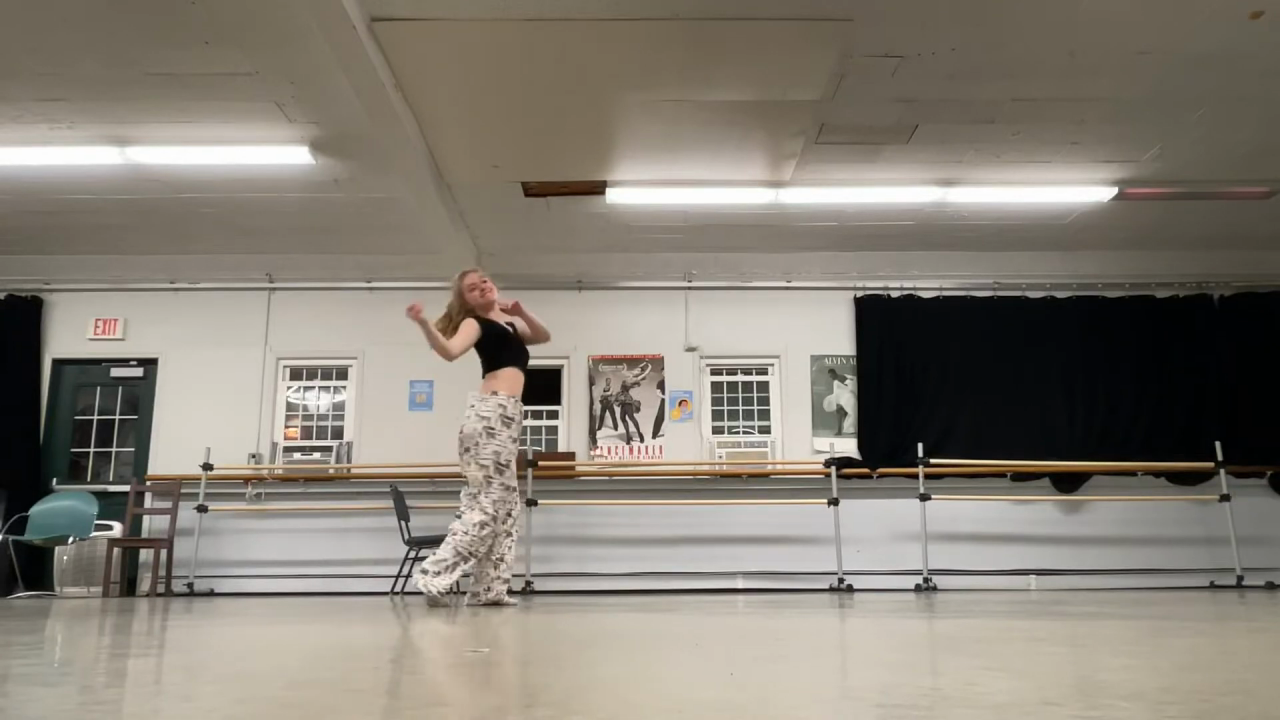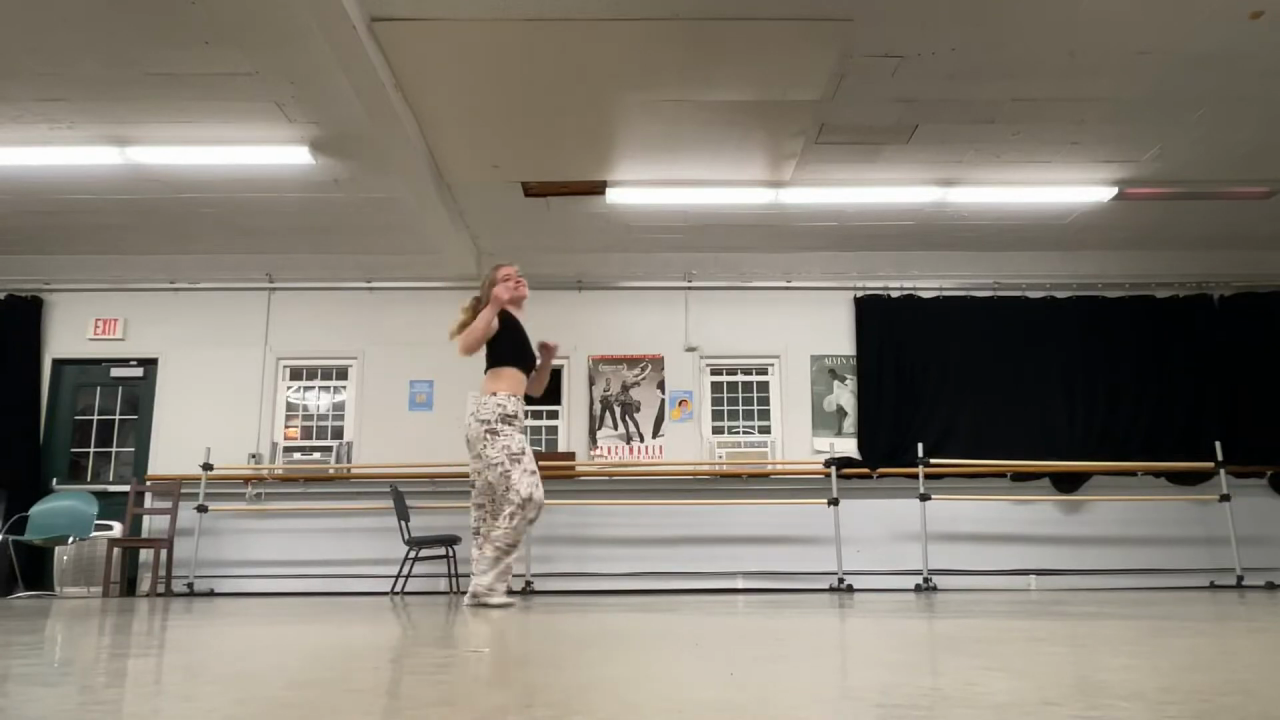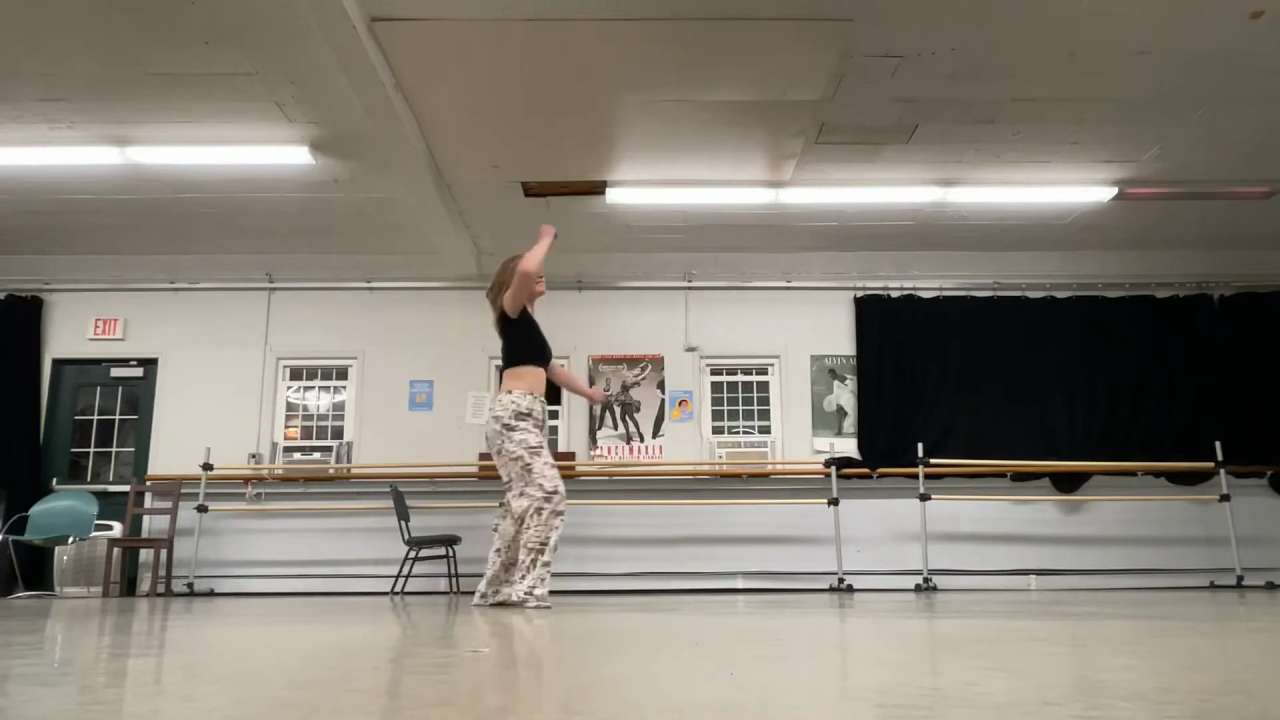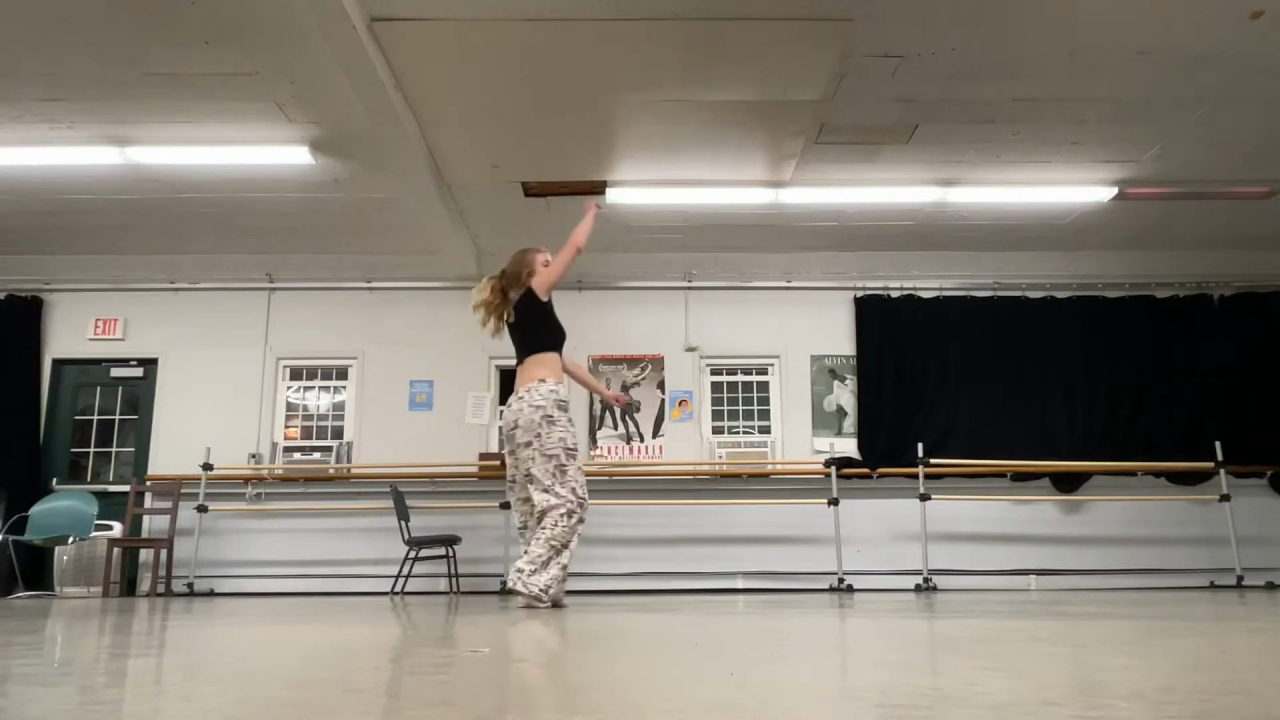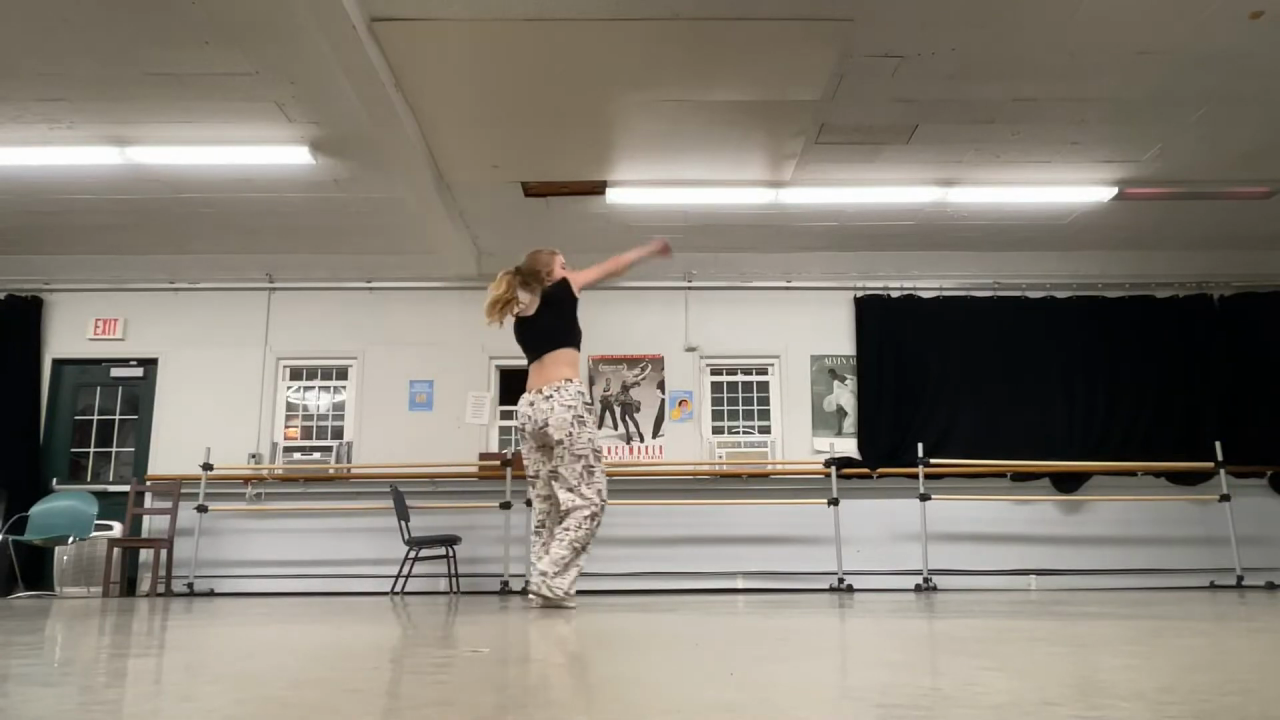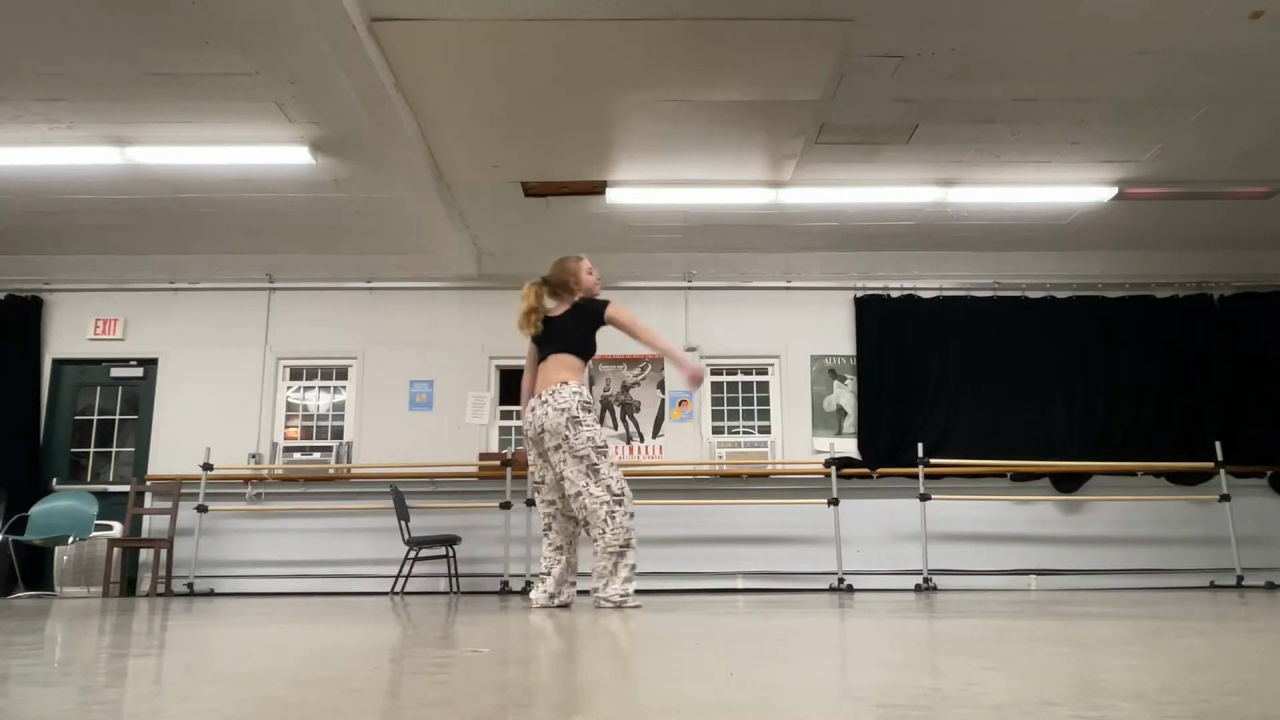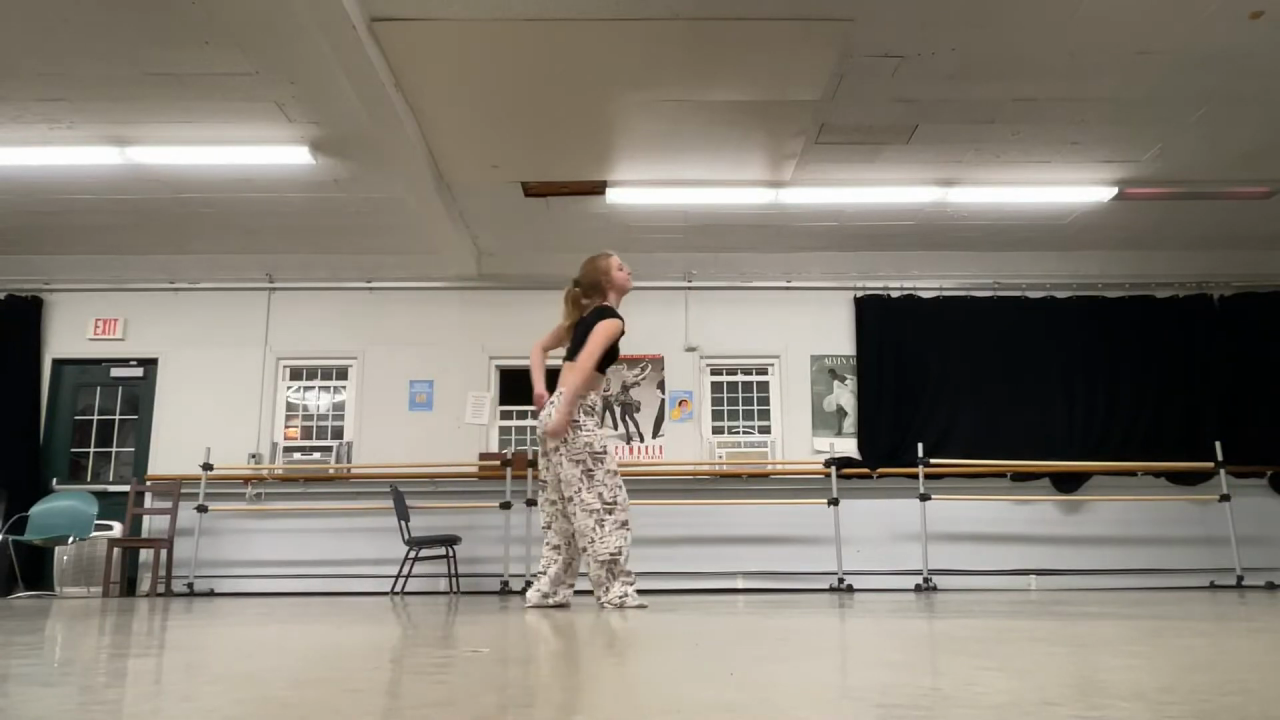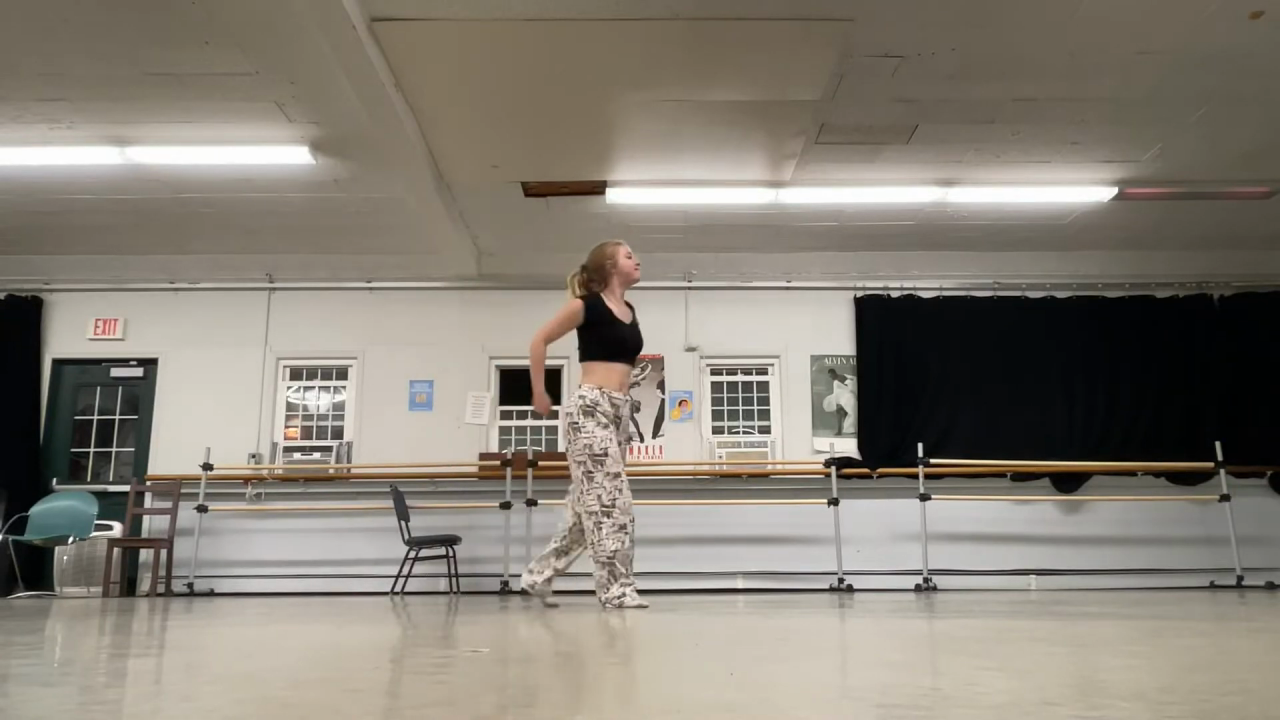
dt=0.2s
person 1, frame 1
left shoulder: (509, 328)
right shoulder: (474, 323)
left elbow: (543, 335)
right elbow: (450, 351)
left wrist: (521, 313)
right wrist: (425, 324)
left hip: (499, 419)
right hip: (491, 414)
left knee: (504, 509)
right knee: (488, 506)
left ankle: (487, 587)
right ankle: (432, 575)
person 1, frame 2
left shoulder: (517, 331)
right shoulder: (498, 315)
left elbow: (522, 383)
right elbow: (467, 346)
left wrist: (546, 360)
right wrist: (494, 303)
left hip: (506, 419)
right hip: (495, 417)
left knee: (491, 509)
right knee: (527, 495)
left ankle: (483, 589)
right ankle: (488, 584)
person 1, frame 3
left shoulder: (525, 324)
right shoulder: (512, 308)
left elbow: (551, 370)
right elbow: (527, 266)
left wrist: (587, 392)
right wrist: (545, 239)
left hip: (519, 417)
right hip: (514, 414)
left knee: (521, 507)
right knee: (546, 494)
left ankle: (494, 588)
right ankle: (525, 589)
person 1, frame 4
left shoulder: (516, 316)
right shoulder: (532, 296)
left elbow: (558, 362)
right elbow: (574, 247)
left wrist: (603, 392)
right wrist: (590, 213)
left hip: (518, 408)
right hip: (542, 404)
left knee: (536, 506)
right knee: (568, 499)
left ankle: (541, 584)
right ankle: (530, 578)
person 1, frame 5
left shoulder: (519, 320)
right shoulder: (559, 293)
right elbow: (610, 267)
right wrist: (652, 248)
left hip: (531, 408)
right hip: (567, 401)
left knee: (549, 506)
right knee: (587, 498)
left ankle: (550, 586)
right ankle: (549, 578)
person 1, frame 6
left shoulder: (542, 322)
right shoulder: (589, 307)
left elbow: (528, 380)
right elbow: (643, 334)
left wrist: (534, 416)
right wrist: (685, 362)
left hip: (538, 412)
right hip: (568, 406)
left knee: (557, 509)
right knee: (608, 497)
left ankle: (550, 588)
right ankle: (612, 587)
person 1, frame 7
left shoulder: (585, 316)
right shoulder: (611, 319)
left elbow: (538, 349)
right elbow: (585, 363)
left wrist: (541, 392)
right wrist: (564, 410)
left hip: (560, 414)
right hip: (579, 413)
left knee: (564, 510)
right knee: (606, 500)
left ankle: (547, 587)
right ankle: (615, 589)
person 1, frame 8
left shoulder: (628, 311)
right shoulder: (587, 304)
right elbow: (539, 340)
right wrist: (539, 392)
left hip: (620, 410)
right hip: (592, 407)
left knee: (593, 502)
right knee: (609, 499)
left ankle: (541, 573)
right ankle: (615, 588)
